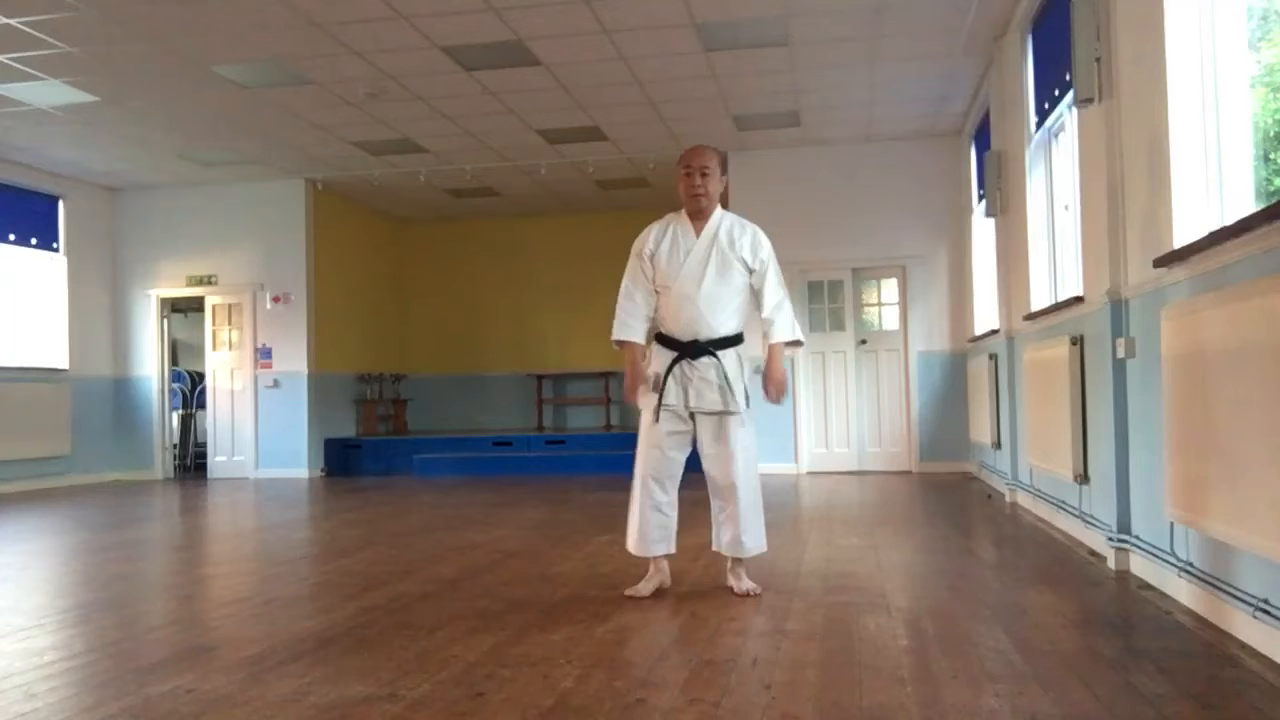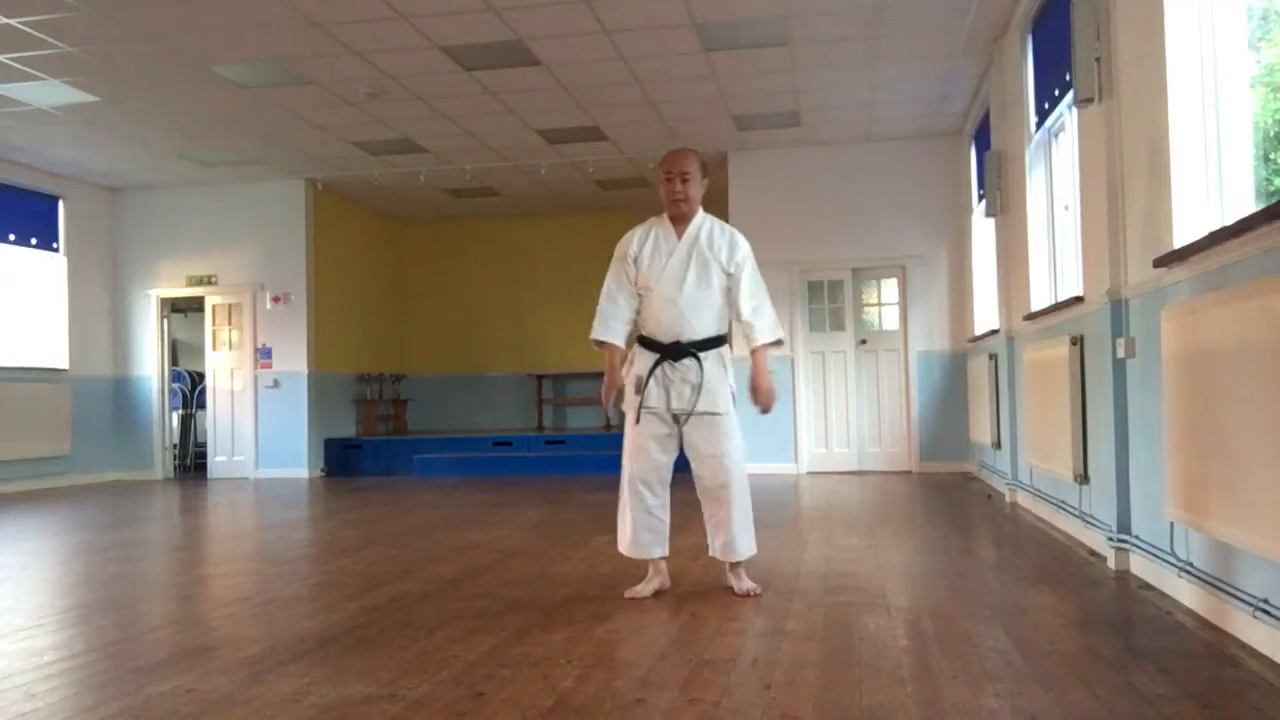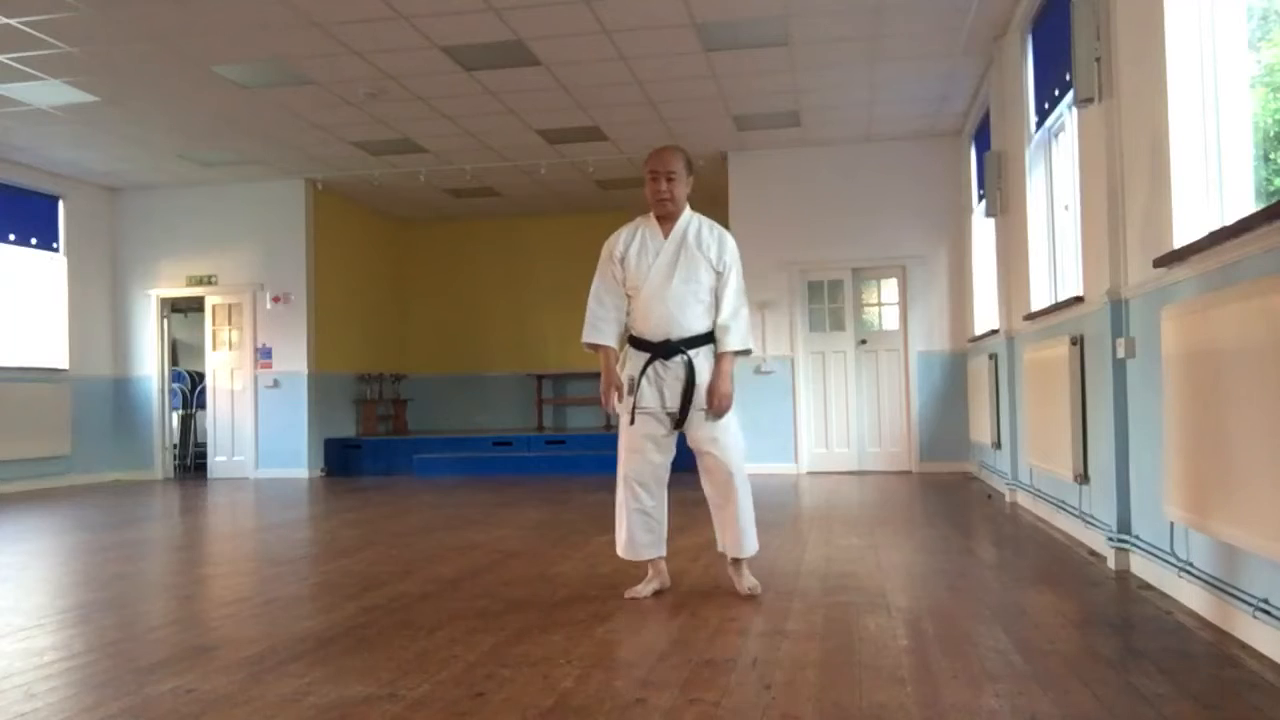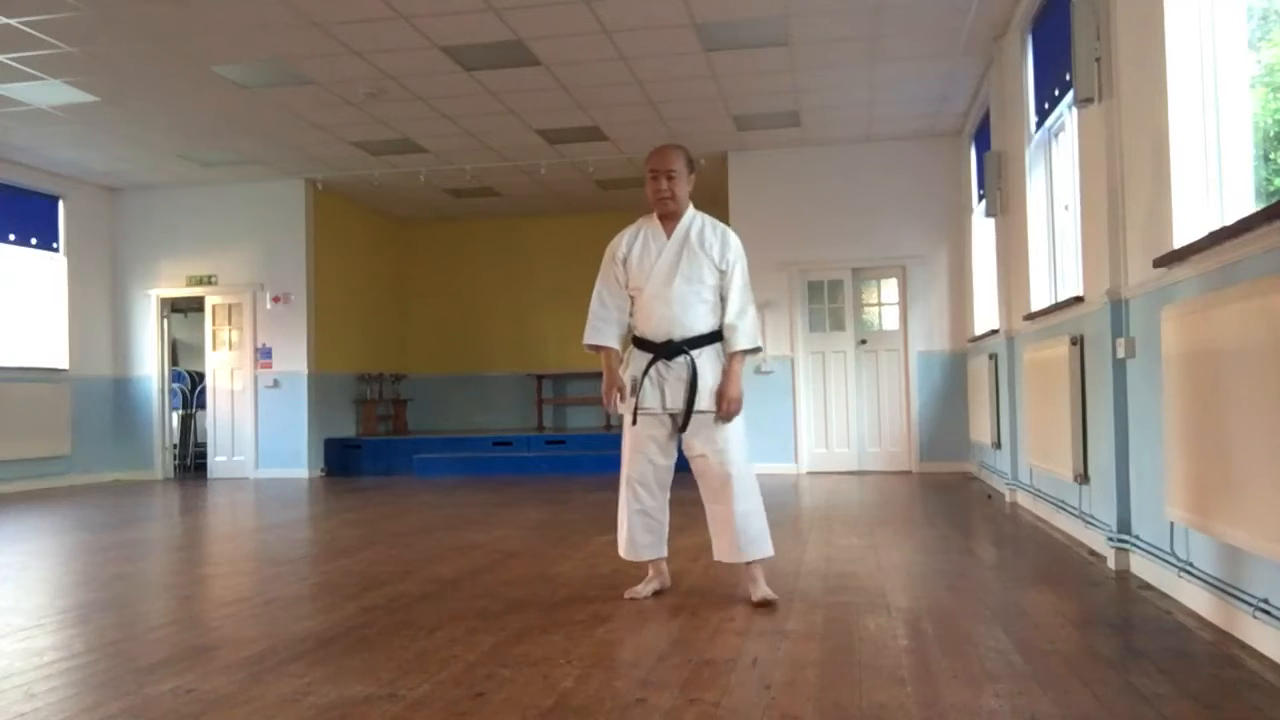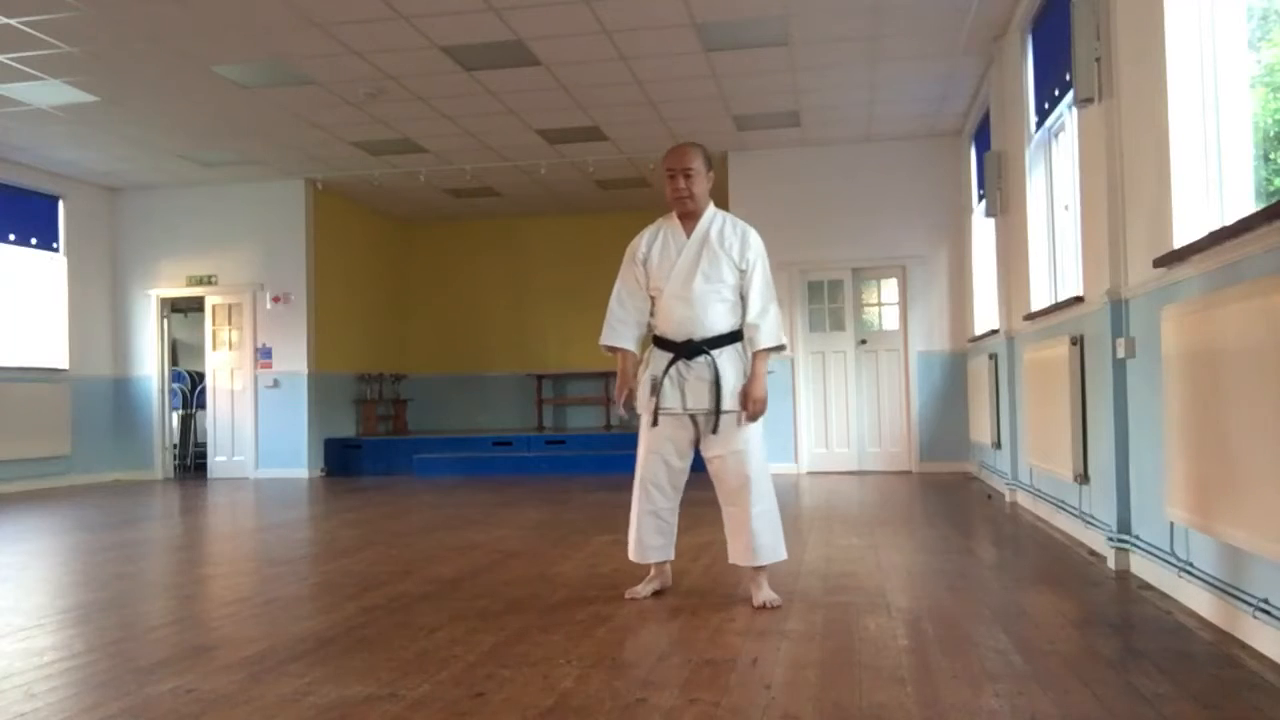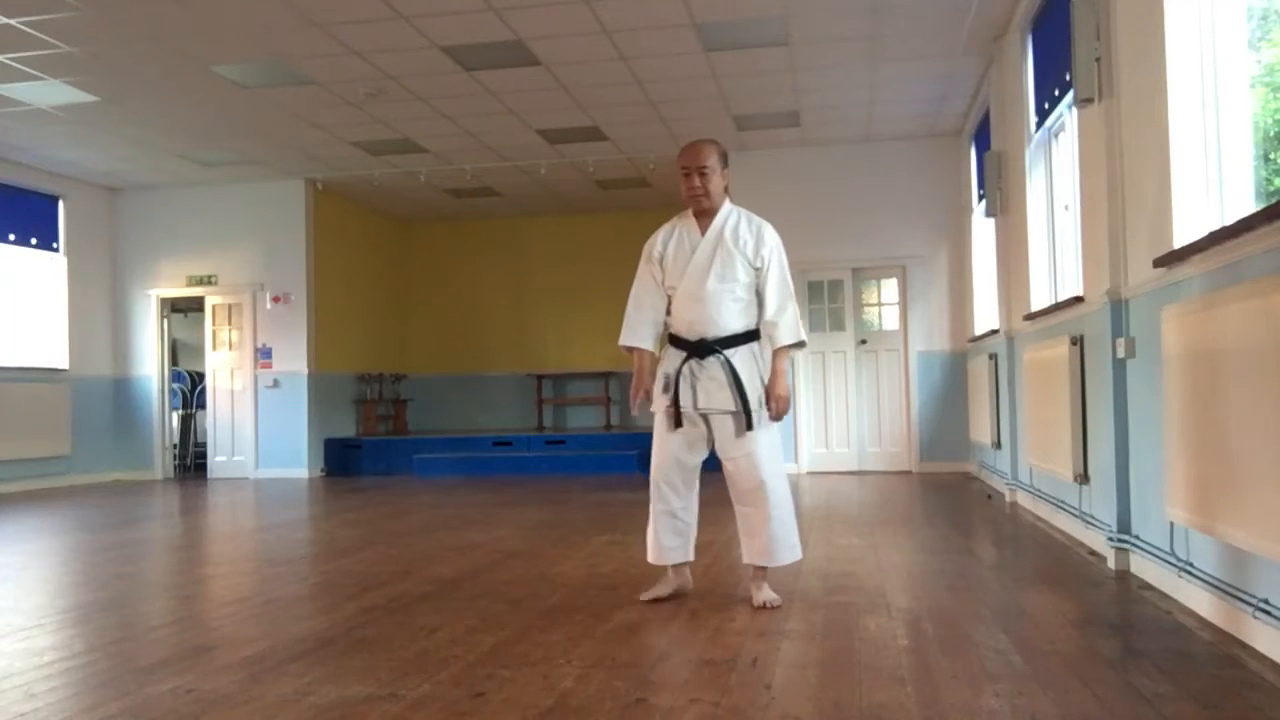
dt=0.2s
person 1, frame 1
left shoulder: (747, 237)
right shoulder: (654, 238)
left elbow: (772, 301)
right elbow: (635, 304)
left wrist: (775, 362)
right wrist: (634, 363)
left hip: (721, 367)
right hip: (666, 366)
left knee: (733, 471)
right knee: (655, 467)
left ankle: (735, 565)
right ankle: (657, 567)
person 1, frame 2
left shoulder: (728, 241)
right shoulder: (636, 242)
left elbow: (752, 307)
right elbow: (617, 307)
left wrist: (760, 369)
right wrist: (612, 367)
left hip: (706, 368)
right hip: (649, 368)
left knee: (722, 471)
right knee: (643, 472)
left ankle: (734, 565)
right ankle: (656, 569)
person 1, frame 3
left shoulder: (716, 239)
right shoulder: (623, 242)
left elbow: (732, 312)
right elbow: (607, 309)
left wrist: (724, 373)
right wrist: (608, 369)
left hip: (701, 367)
right hip: (642, 369)
left knee: (726, 467)
right knee: (639, 474)
left ankle: (738, 563)
right ankle: (656, 569)
person 1, frame 4
left shoulder: (719, 238)
right shoulder: (626, 243)
left elbow: (738, 311)
right elbow: (609, 309)
left wrist: (734, 376)
right wrist: (611, 369)
left hip: (705, 368)
right hip: (646, 370)
left knee: (728, 472)
right knee: (642, 474)
left ankle: (753, 573)
right ankle: (656, 569)
person 1, frame 5
left shoulder: (740, 236)
right shoulder: (647, 242)
left elbow: (760, 310)
right elbow: (629, 310)
left wrist: (758, 375)
right wrist: (626, 370)
left hip: (724, 367)
right hip: (665, 370)
left knee: (743, 473)
right knee: (655, 475)
left ankle: (758, 576)
right ankle: (659, 569)
person 1, frame 6
left shoulder: (756, 232)
right shoulder: (664, 240)
left elbow: (778, 306)
right elbow: (646, 309)
left wrist: (780, 372)
right wrist: (642, 369)
left hip: (739, 366)
right hip: (680, 368)
left knee: (756, 473)
right knee: (670, 474)
left ankle: (759, 576)
right ankle: (677, 571)
